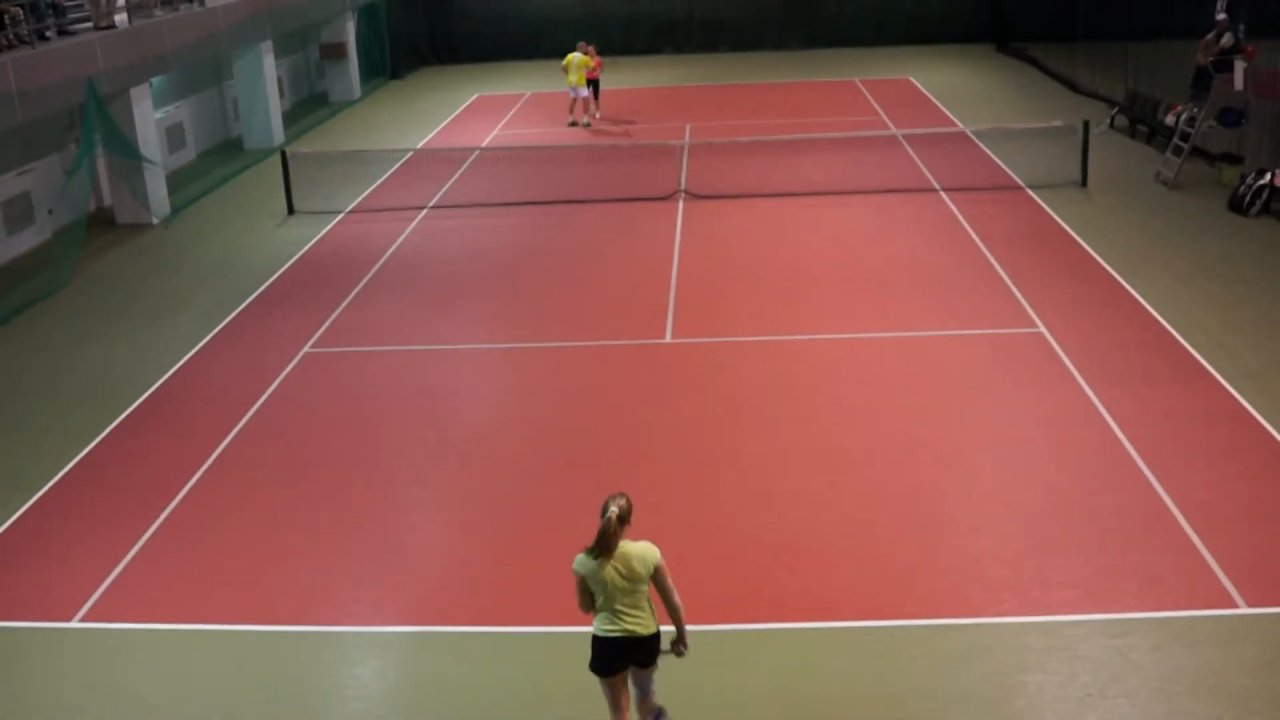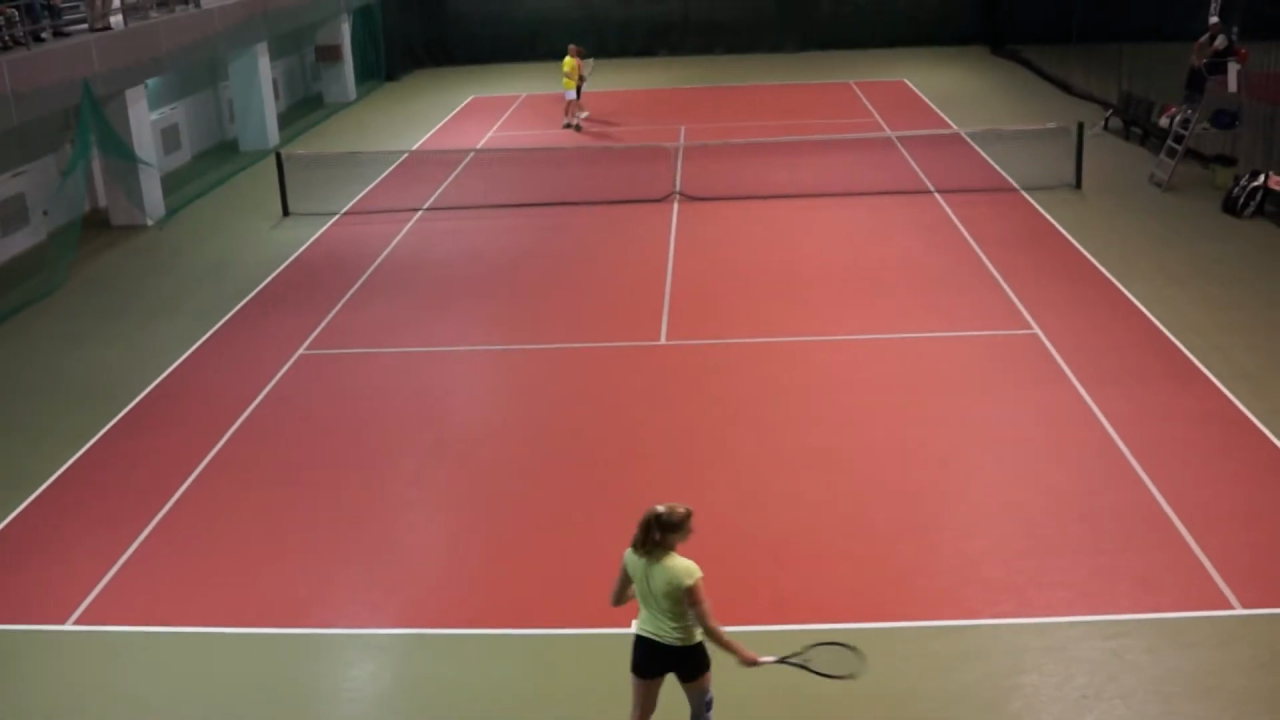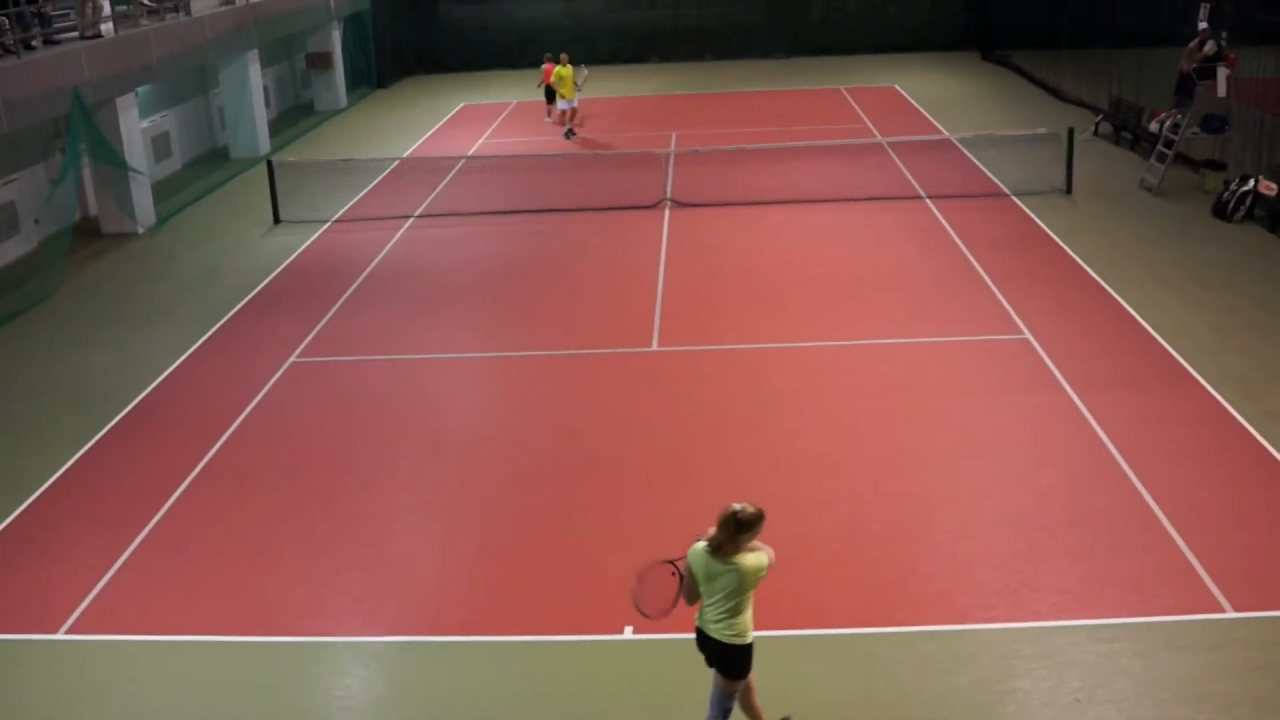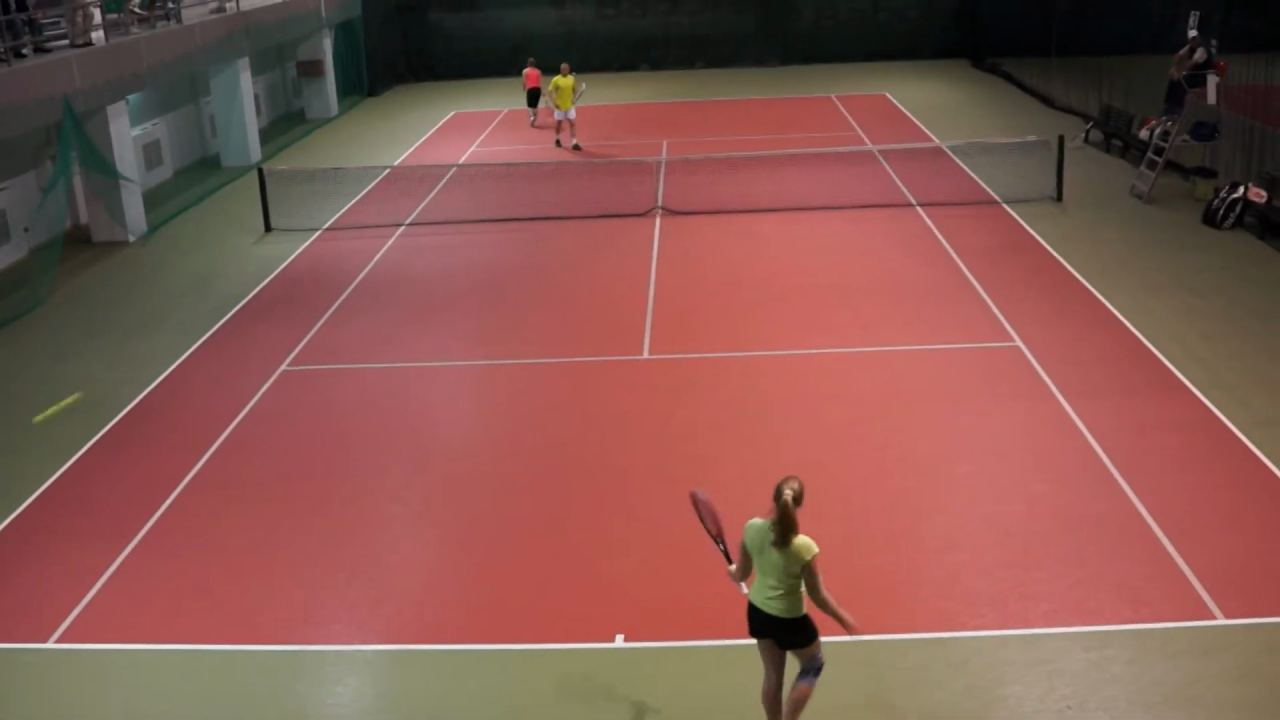
dt=0.5s
person 1, frame 1
left shoulder: (584, 562)
right shoulder: (648, 552)
left elbow: (586, 608)
right elbow: (673, 603)
right wrist: (681, 636)
left hip: (608, 641)
right hip: (647, 636)
right knee: (645, 687)
person 1, frame 2
left shoulder: (632, 556)
right shoulder: (686, 571)
left elbow: (616, 600)
right elbow: (708, 626)
right wrist: (739, 652)
left hip: (646, 643)
right hip: (685, 649)
person 1, frame 3
left shoulder: (697, 552)
right shoulder: (755, 564)
left elbow: (689, 598)
right elbow: (769, 554)
left hip: (704, 633)
right hip: (733, 644)
left knee: (745, 683)
person 1, frame 4
left shoulder: (752, 528)
right shoulder: (804, 547)
left elbow: (741, 573)
right elbow: (820, 598)
left wrist: (734, 573)
right wrist: (844, 619)
left hip: (758, 611)
right hip: (789, 619)
left knee: (773, 674)
right knee: (812, 669)
